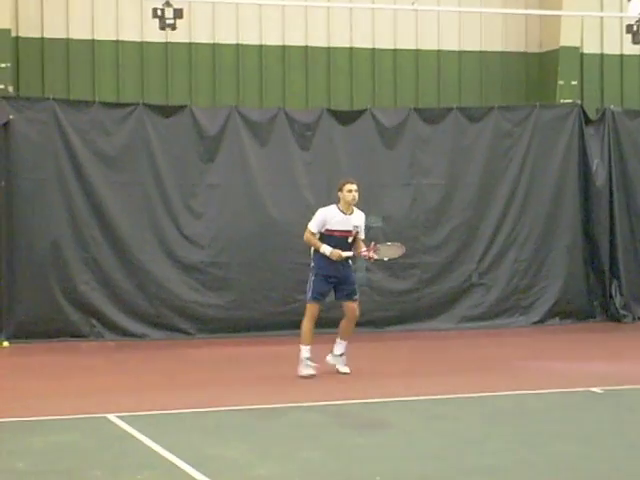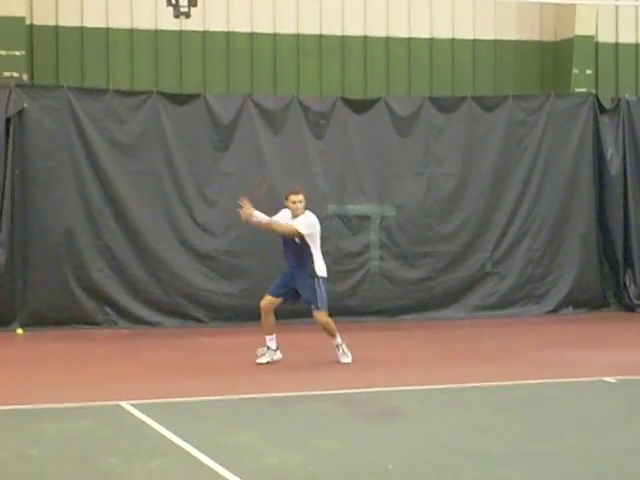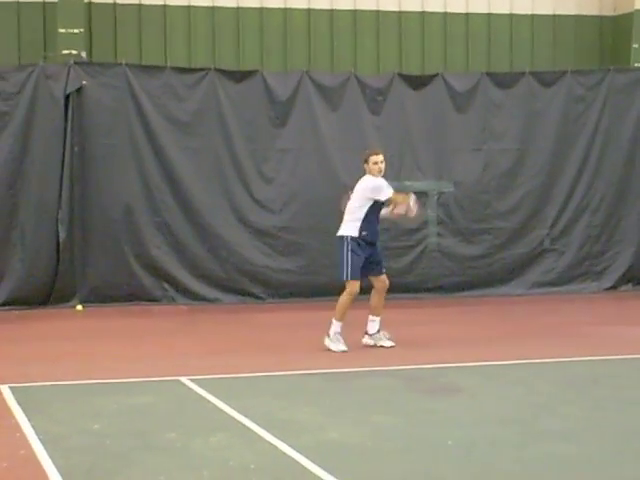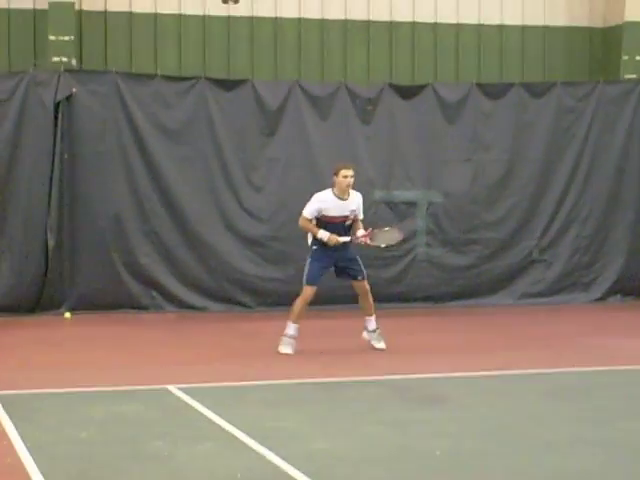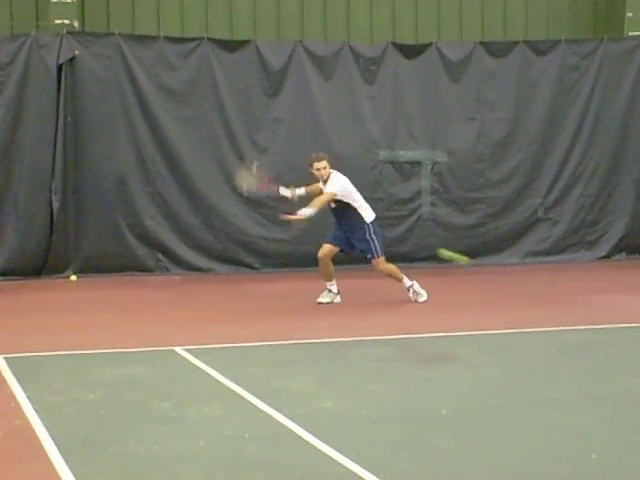
dt=1s
person 1, frame 1
left shoulder: (360, 216)
right shoulder: (325, 213)
right elbow: (308, 236)
left wrist: (364, 252)
right wrist: (327, 250)
left hip: (344, 268)
right hip: (322, 268)
left knee: (352, 313)
right knee: (311, 312)
left ankle: (337, 355)
right ankle: (305, 359)
person 1, frame 2
left shoulder: (310, 219)
right shoulder: (284, 214)
left elbow: (285, 229)
right elbow: (267, 221)
left wrist: (258, 216)
right wrist: (251, 214)
left hip: (312, 274)
right hip: (291, 272)
left knee: (321, 318)
right knee: (266, 305)
left ankle: (339, 345)
right ankle: (272, 349)
person 1, frame 3
left shoulder: (373, 186)
right shoulder: (374, 183)
right elbow: (399, 199)
left wrist: (392, 207)
right wrist: (409, 200)
left hip: (367, 241)
right hip: (352, 239)
left knee: (382, 284)
right knee: (353, 289)
left ankle: (372, 333)
right ankle: (333, 334)
person 1, frame 4
left shoulder: (357, 198)
right shoulder: (320, 198)
right elbow: (303, 222)
left wrist: (360, 233)
right wrist: (324, 235)
left hip: (344, 248)
right hip: (320, 249)
left knee: (364, 288)
right knee: (307, 294)
left ankle: (371, 330)
right ankle: (289, 335)
person 1, frame 5
left shoulder: (338, 181)
right shoulder: (326, 179)
left elbow: (324, 198)
right elbow: (320, 187)
left wrist: (305, 213)
right wrist: (298, 192)
left hip: (363, 224)
right hip: (344, 225)
left knee: (381, 266)
right knee: (323, 255)
left ankle: (411, 286)
right ankle: (333, 291)
